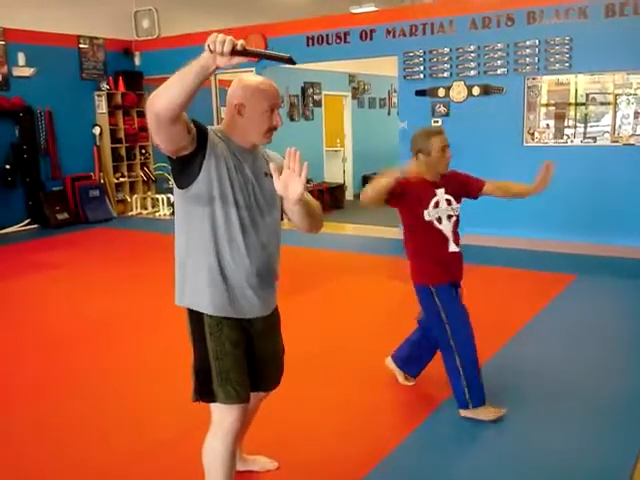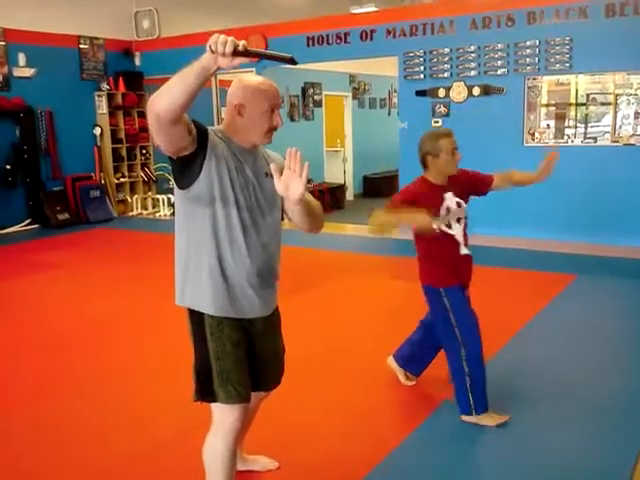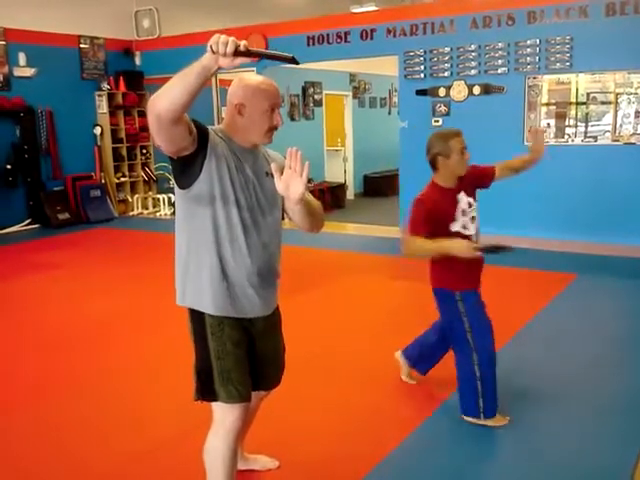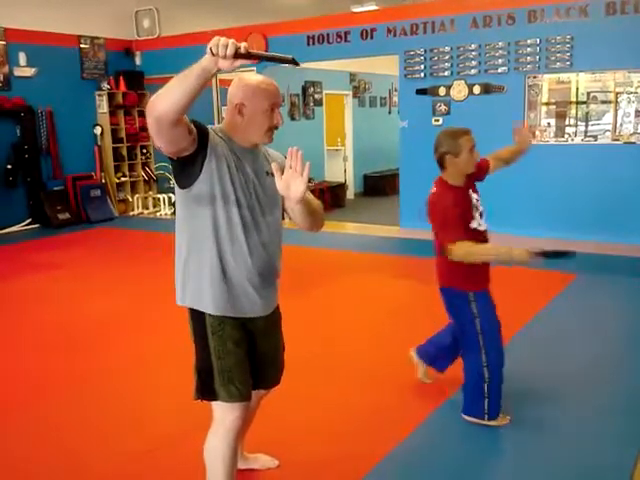
dt=0.1s
person 1, frame 1
left shoulder: (274, 162)
right shoulder: (198, 147)
left elbow: (312, 224)
right elbow: (159, 110)
left wrist: (296, 198)
right wrist: (210, 61)
left hip: (261, 302)
right hip: (216, 305)
left knee: (257, 389)
right knee: (229, 411)
person 1, frame 2
left shoulder: (274, 162)
right shoulder: (199, 148)
left elbow: (312, 224)
right elbow: (160, 111)
left wrist: (297, 199)
right wrist: (211, 62)
left hip: (261, 302)
right hip: (216, 306)
left knee: (258, 389)
right knee: (229, 411)
person 1, frame 3
left shoulder: (274, 160)
right shoulder: (199, 147)
left elbow: (313, 223)
right elbow: (160, 111)
left wrist: (296, 198)
right wrist: (212, 62)
left hip: (262, 301)
right hip: (217, 305)
left knee: (257, 390)
right knee: (229, 411)
person 1, frame 4
left shoulder: (274, 160)
right shoulder: (200, 147)
left elbow: (313, 222)
right elbow: (159, 113)
left wrist: (297, 198)
right wrist: (212, 64)
left hip: (262, 301)
right hip: (217, 305)
left knee: (257, 389)
right knee: (230, 409)
person 2, frame 1
left shoulder: (454, 180)
right shoulder: (406, 187)
left elbow: (494, 188)
right elbow: (367, 198)
left wrist: (531, 188)
right wrist: (398, 174)
left hip: (449, 273)
right hip: (430, 277)
left knee: (433, 325)
right knee: (457, 336)
left ankle: (401, 362)
right ankle: (472, 404)
person 2, frame 2
left shoulder: (461, 180)
right shoulder: (414, 193)
left elbow: (502, 179)
right elbow: (377, 223)
left wrist: (537, 175)
right wrist: (408, 218)
left hip: (458, 275)
right hip: (440, 280)
left knee: (437, 325)
right knee: (465, 340)
left ankle: (403, 360)
right ankle: (474, 409)
person 2, frame 3
left shoulder: (467, 178)
right shoulder: (428, 200)
left elbow: (505, 169)
right elbow: (410, 246)
left wrist: (531, 158)
right wrist: (445, 245)
left hip: (463, 279)
right hip: (453, 284)
left knee: (451, 326)
right knee: (477, 344)
left ankle: (411, 357)
right ankle: (479, 411)
person 2, frame 4
left shoulder: (467, 175)
right shoulder: (444, 201)
left elbow: (498, 160)
right elbow: (458, 252)
left wrist: (520, 148)
right wrist: (508, 254)
left hip: (469, 279)
right hip: (463, 283)
left knee: (466, 327)
right knee: (486, 344)
left ankle: (426, 355)
right ankle: (481, 411)
